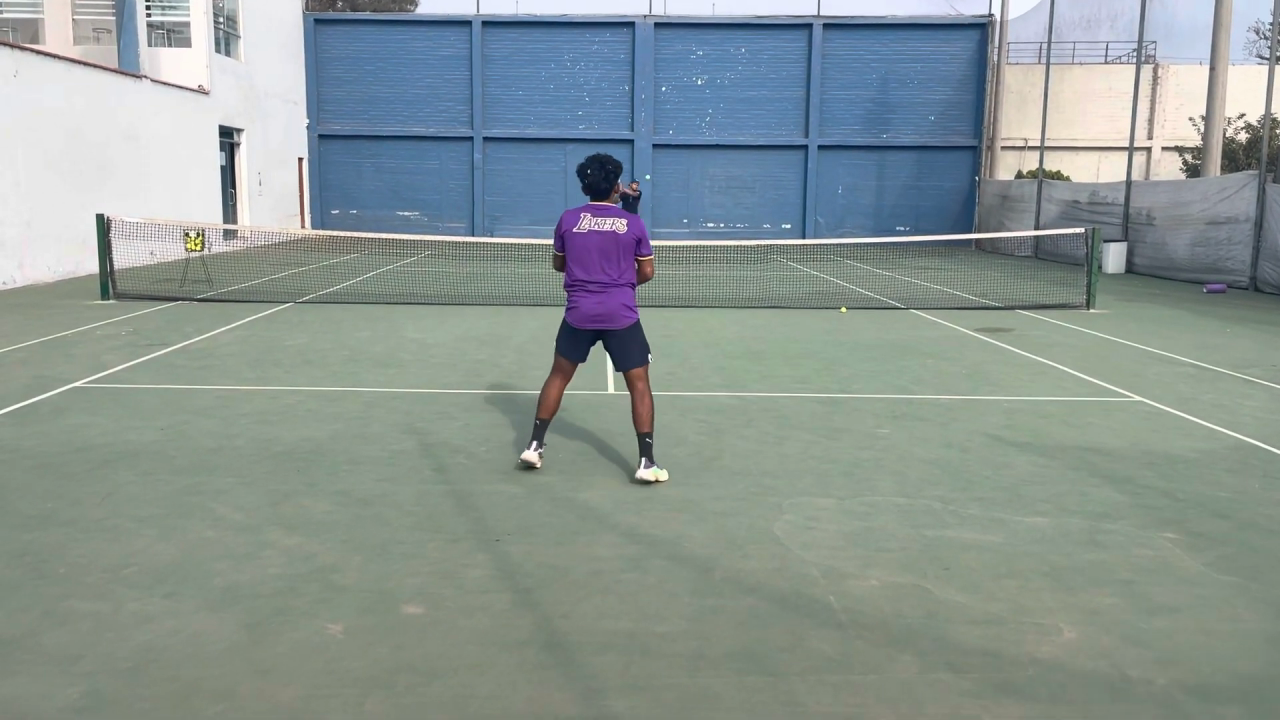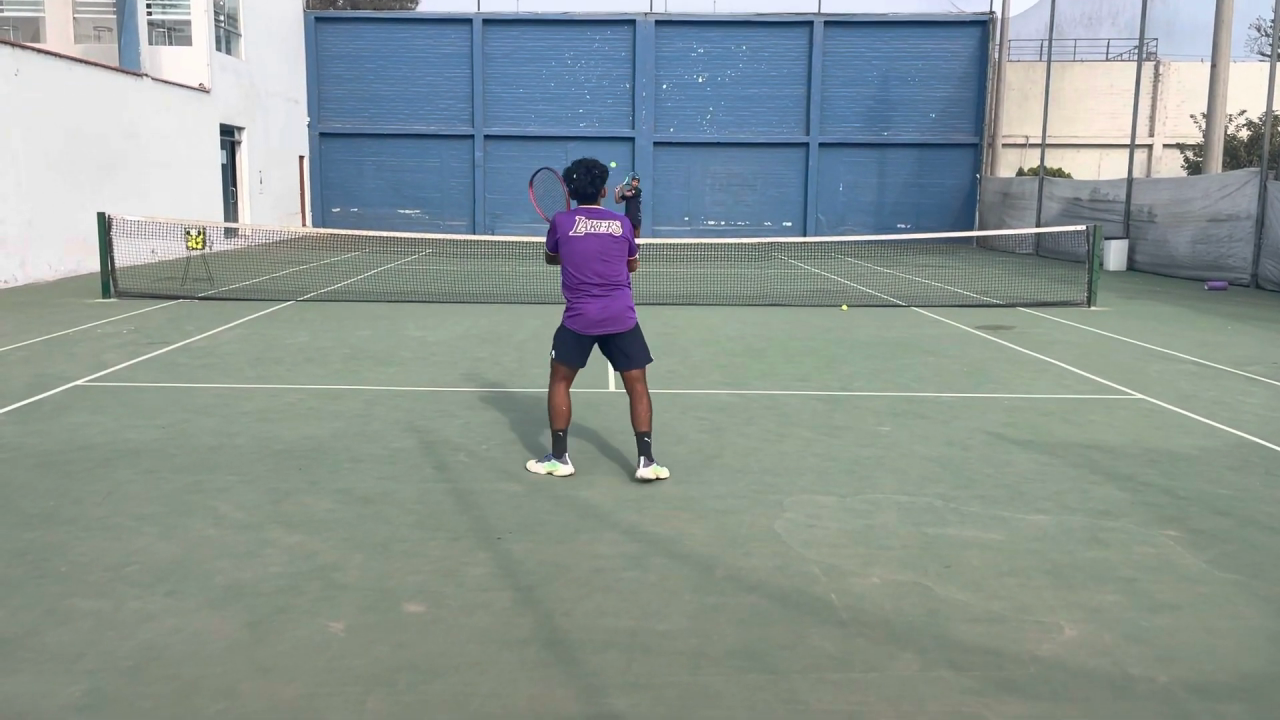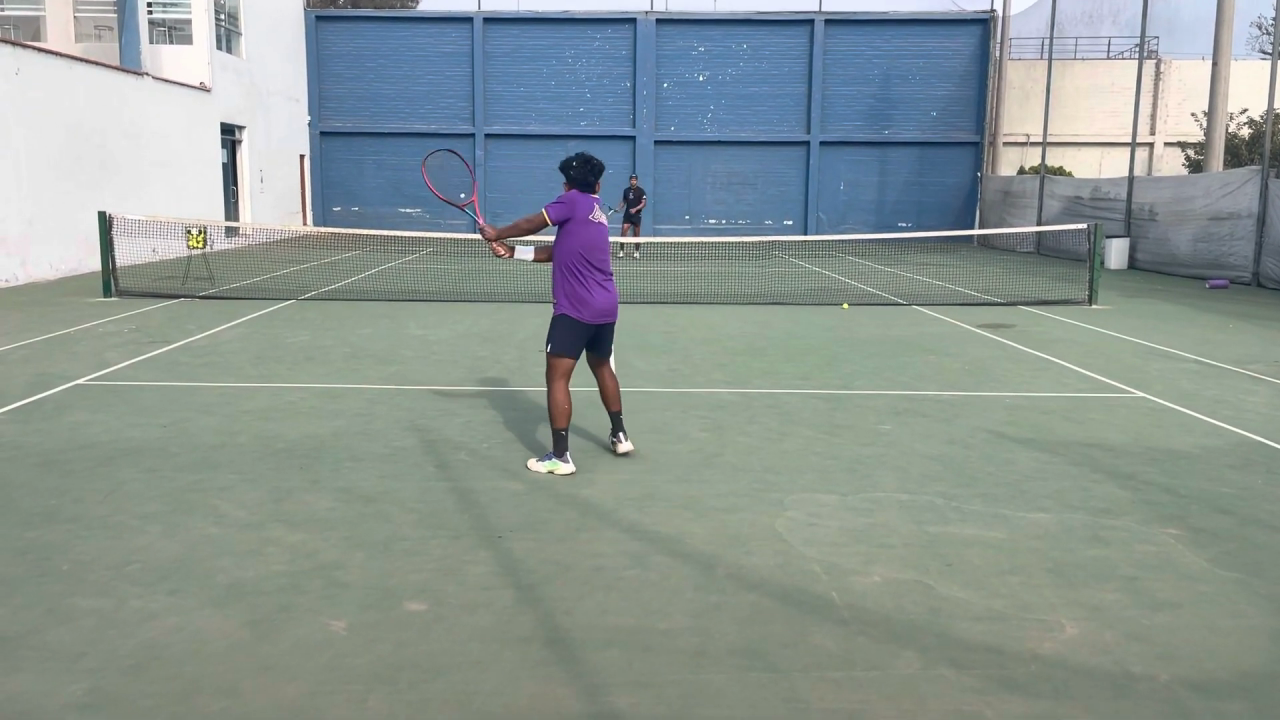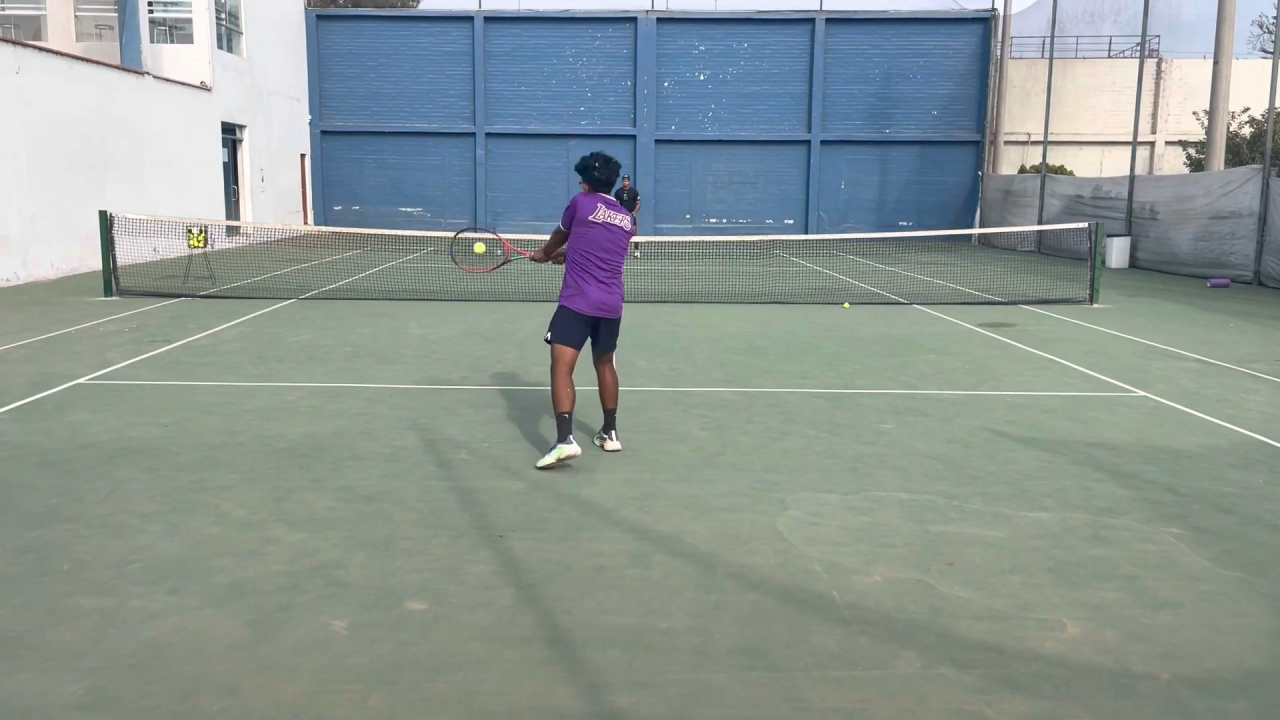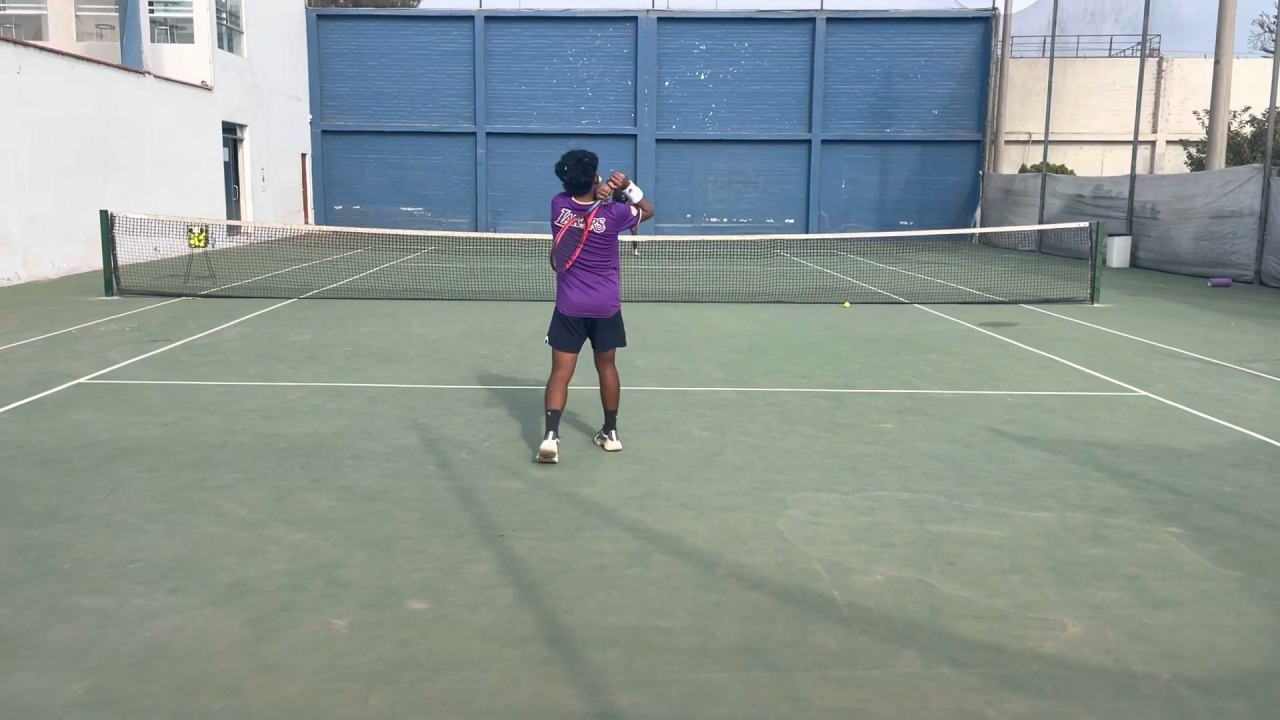
dt=0.4s
person 1, frame 1
left shoulder: (568, 220)
right shoulder: (632, 223)
left elbow: (558, 265)
right elbow: (646, 272)
left hip: (579, 314)
right hip: (621, 315)
left knee: (558, 376)
right knee: (639, 385)
left ankle: (534, 446)
right ankle: (646, 463)
person 1, frame 2
left shoulder: (561, 221)
right shoulder: (621, 224)
left elbow: (550, 258)
left hip: (579, 320)
right hip: (622, 317)
left knee: (559, 381)
right knee: (637, 386)
left ankle: (559, 458)
right ankle: (646, 461)
person 1, frame 3
left shoulder: (575, 201)
right shoulder: (594, 213)
left elbow: (531, 224)
right elbow: (553, 251)
left wrist: (495, 235)
right wrist: (513, 251)
left hip: (576, 309)
right hip: (606, 307)
left knee: (557, 377)
right knee: (602, 367)
left ankle: (560, 456)
right ankle: (619, 435)
person 1, frame 4
left shoulder: (579, 204)
right shoulder: (626, 219)
left elbow: (559, 237)
left wrist: (545, 253)
left hip: (576, 303)
right hip: (611, 305)
left knee: (561, 369)
right knee: (604, 364)
left ankle: (565, 439)
right ankle: (609, 433)
person 1, frame 5
left shoulder: (558, 205)
right shoulder: (613, 214)
right elbow: (647, 210)
left wrist: (601, 193)
right wrist: (626, 186)
left hip: (569, 305)
right hip: (606, 305)
left knee: (560, 371)
right knee: (606, 365)
left ankle: (551, 435)
right ankle: (610, 433)
